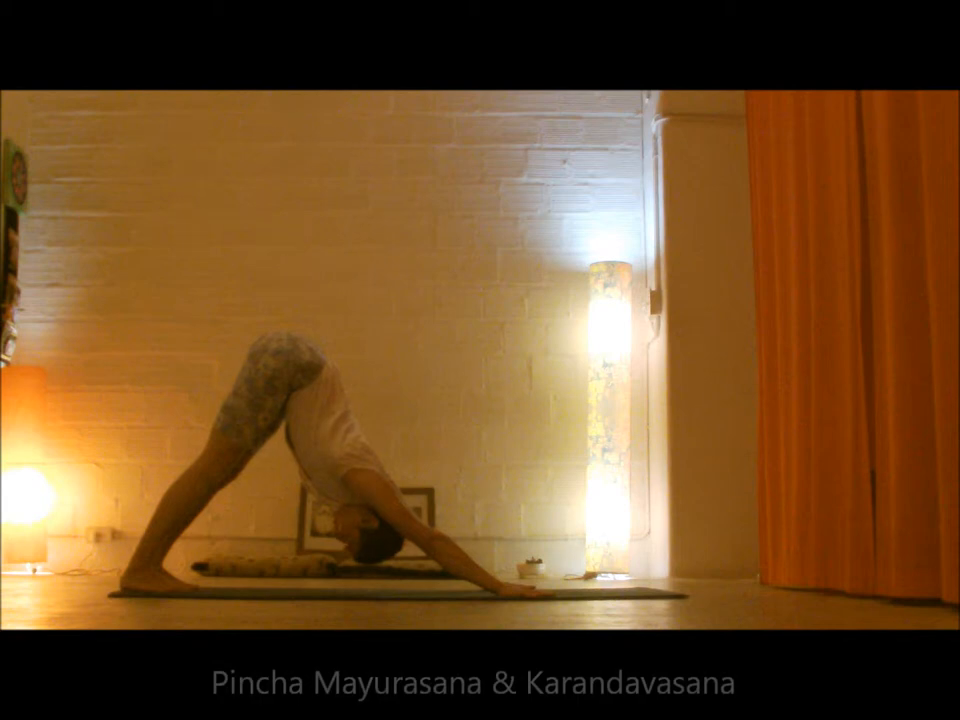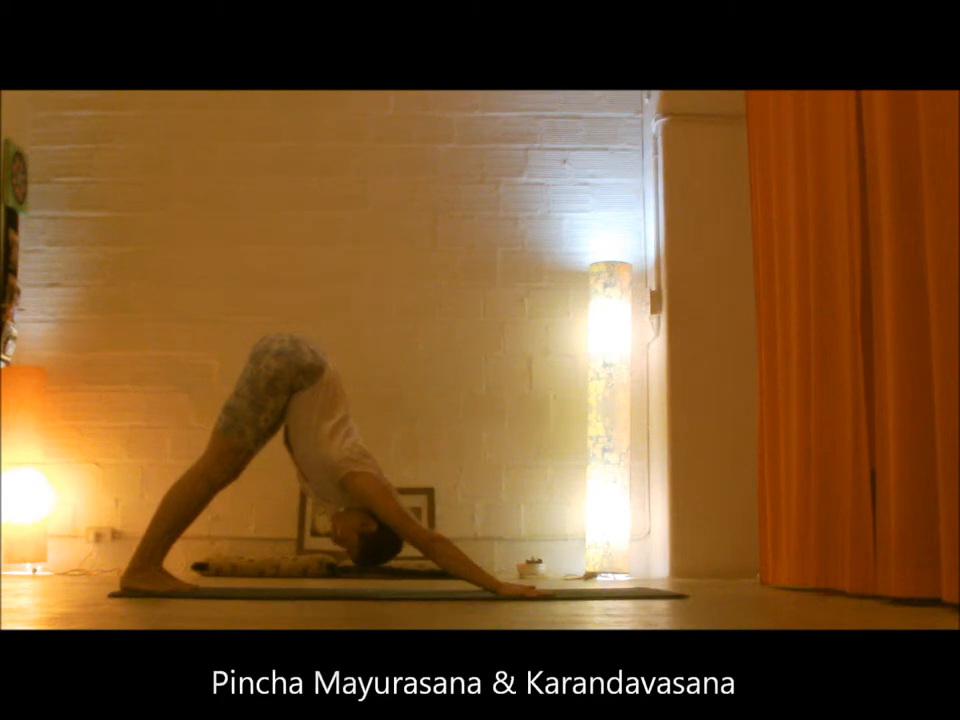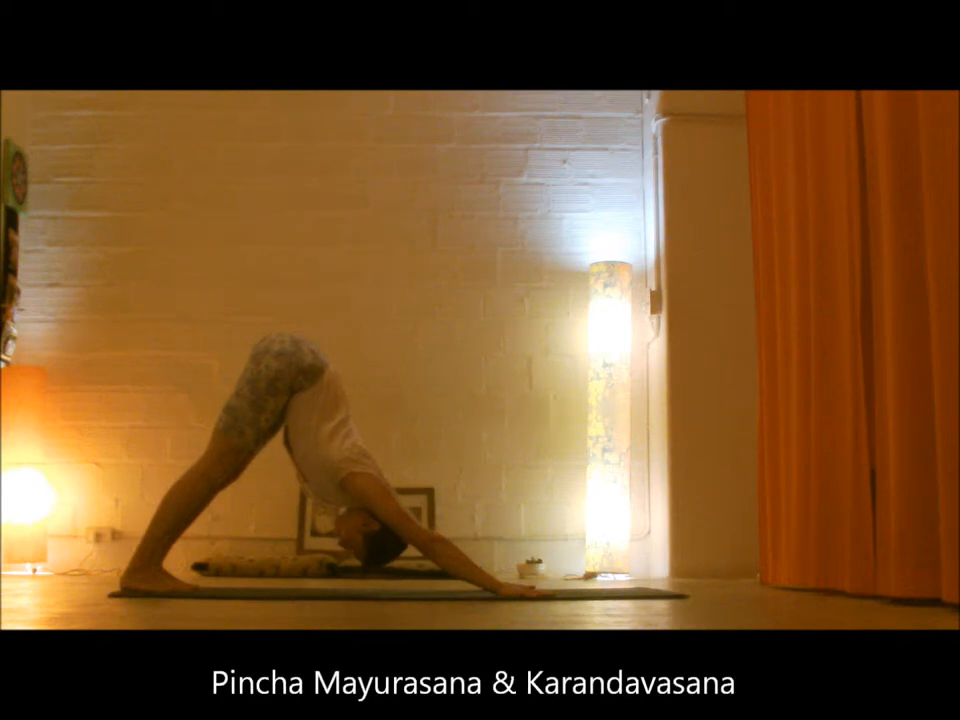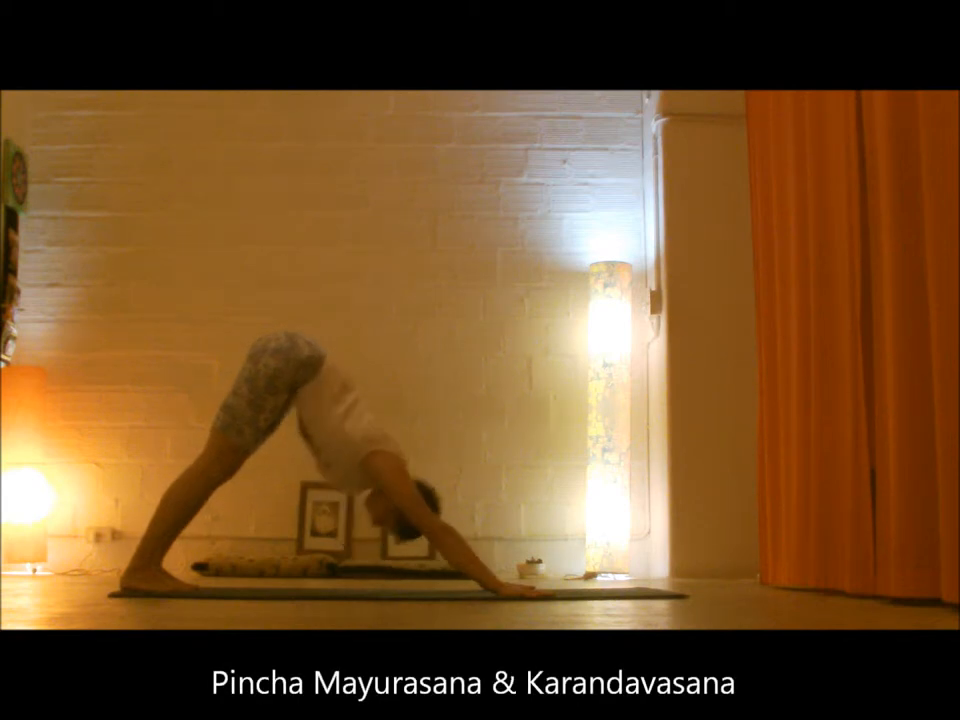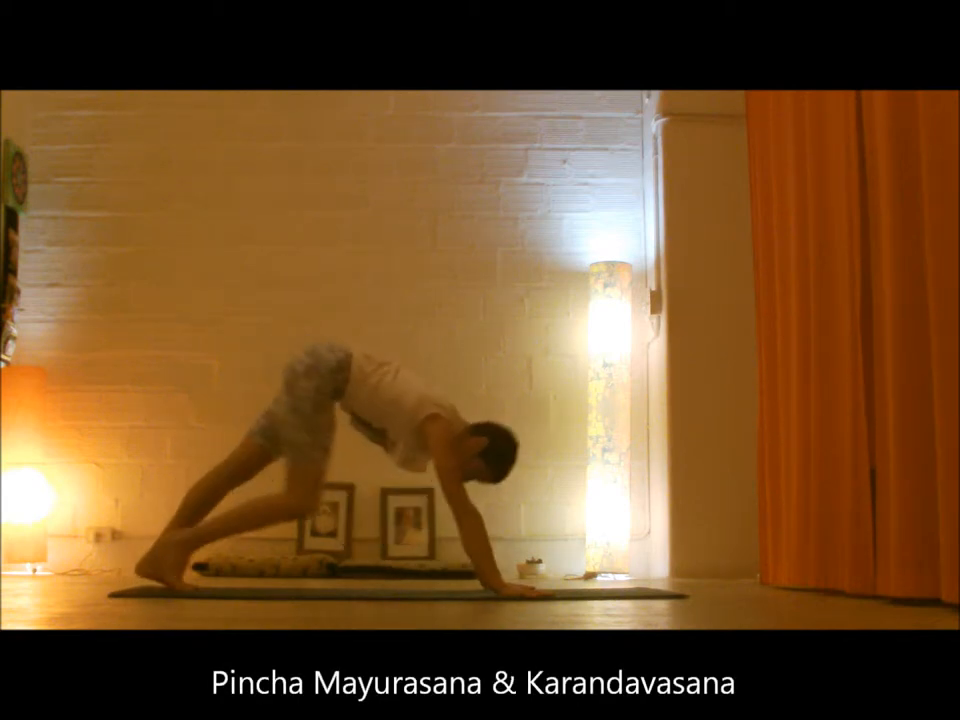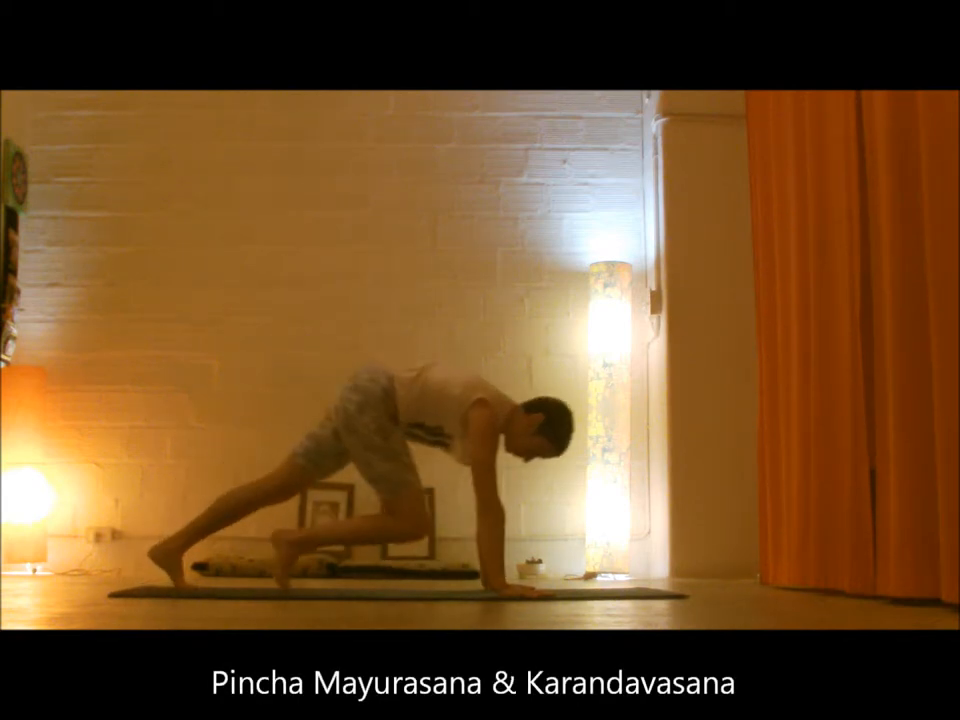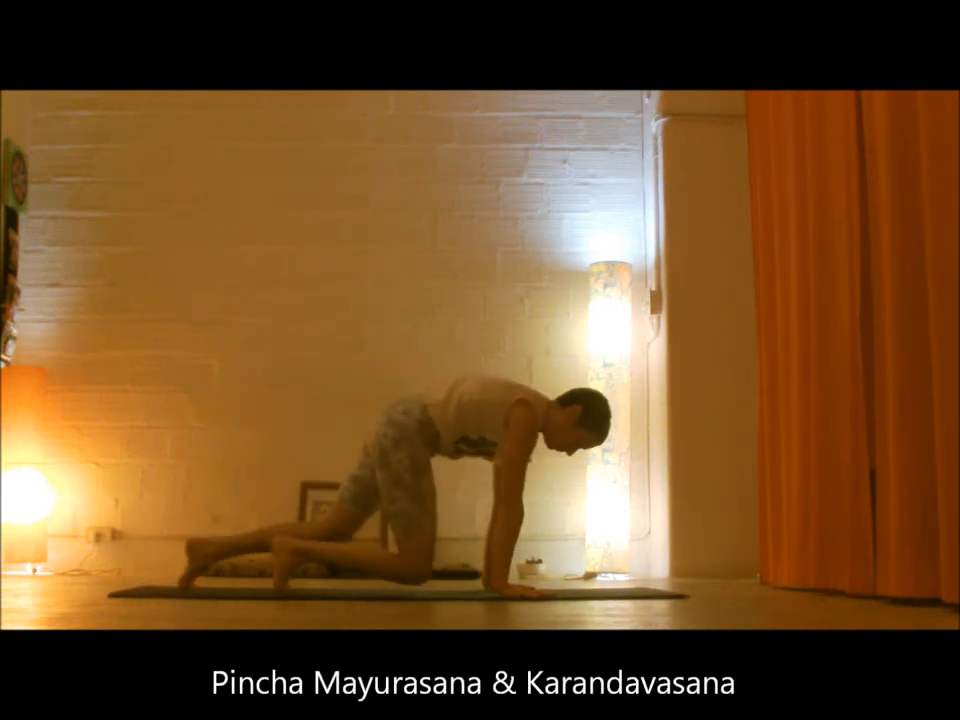
dt=0.4s
person 1, frame 1
right shoulder: (361, 480)
left elbow: (429, 539)
right elbow: (431, 540)
left hip: (291, 370)
right hip: (283, 359)
left knee: (225, 471)
right knee: (212, 468)
left ankle: (150, 567)
right ankle: (140, 568)
person 1, frame 2
right shoulder: (359, 483)
left elbow: (428, 541)
right elbow: (430, 541)
left hip: (292, 369)
right hip: (285, 360)
left knee: (225, 473)
right knee: (215, 468)
left ankle: (150, 566)
right ankle: (140, 567)
person 1, frame 3
right shoulder: (359, 484)
left elbow: (428, 542)
right elbow: (429, 541)
left hip: (293, 370)
right hip: (286, 362)
left knee: (226, 473)
right knee: (214, 468)
left ankle: (150, 566)
right ankle: (141, 568)
person 1, frame 4
left shoulder: (386, 470)
right shoulder: (385, 465)
left elbow: (438, 531)
right elbow: (437, 530)
left wrist: (486, 579)
right wrist: (496, 584)
left hip: (291, 364)
right hip: (285, 358)
left knee: (220, 468)
right knee: (214, 466)
left ankle: (150, 565)
right ankle: (141, 567)
person 1, frame 5
left shoulder: (450, 434)
right shoulder: (442, 431)
left elbow: (464, 512)
right elbow: (463, 511)
left wrist: (487, 575)
right wrist: (497, 582)
left hip: (323, 373)
right hip: (321, 370)
left knee: (237, 468)
right knee: (303, 501)
left ankle: (158, 558)
right ankle: (177, 543)
person 1, frame 6
left shoulder: (496, 416)
right shoulder: (487, 415)
left elbow: (486, 506)
right elbow: (489, 505)
left wrist: (491, 576)
right wrist: (497, 581)
left hip: (365, 401)
right hip: (370, 401)
left knee: (275, 486)
right knee: (412, 524)
left ankle: (172, 548)
right ankle: (298, 541)
person 1, frame 7
left shoulder: (514, 420)
right shoulder: (529, 415)
left elbow: (502, 505)
right elbow: (511, 505)
left wrist: (490, 576)
right wrist: (501, 581)
left hip: (401, 427)
right hip: (408, 434)
left knee: (329, 531)
right knee: (415, 567)
left ankle: (211, 550)
right ankle: (296, 550)
